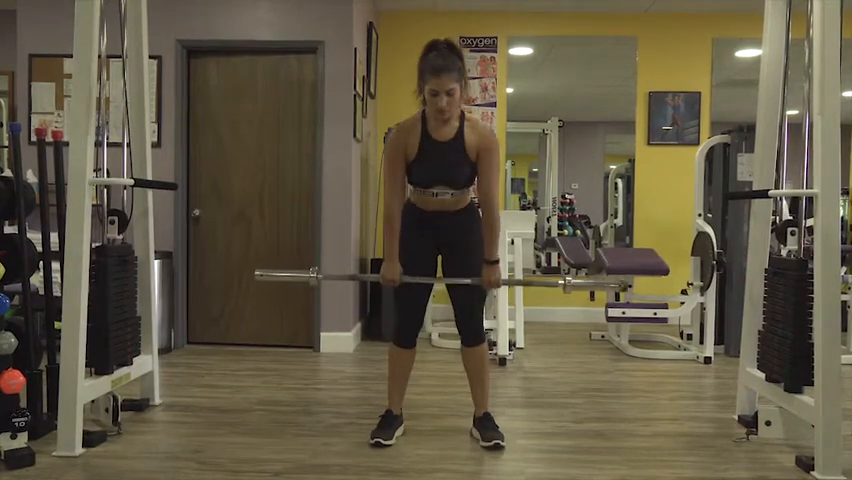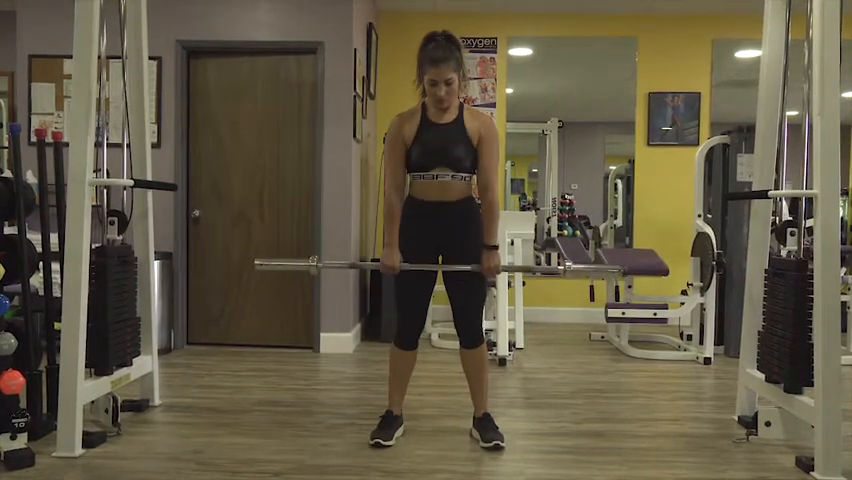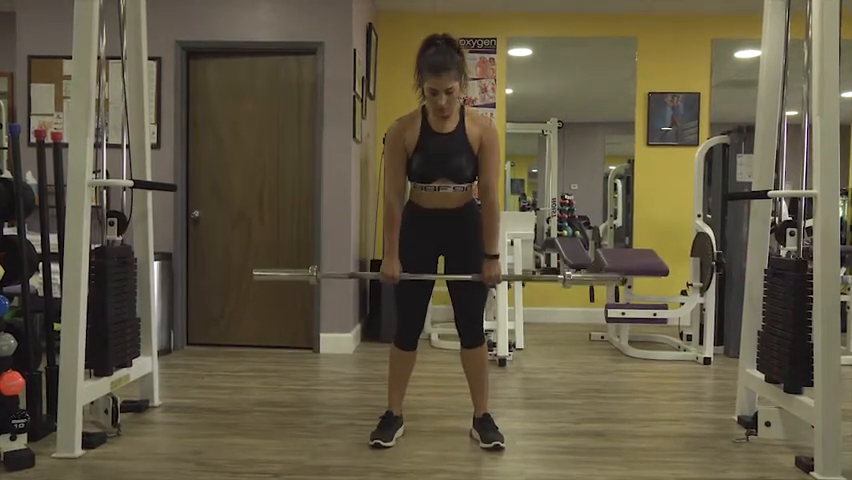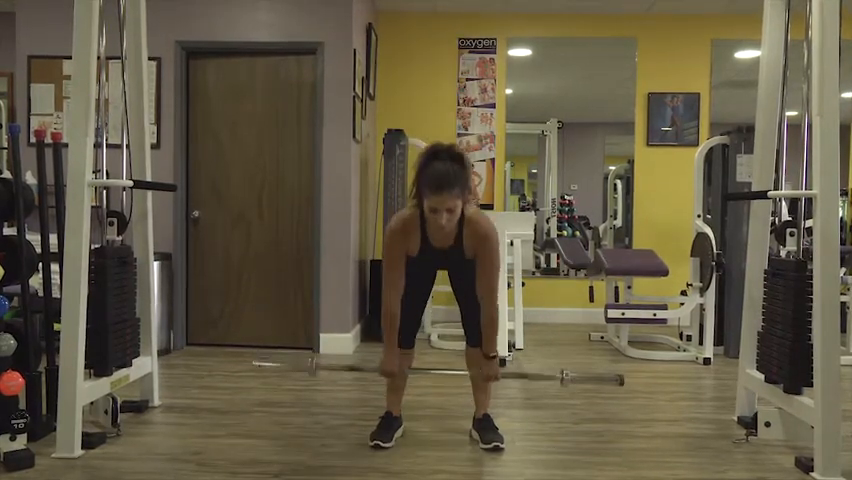
dt=0.5s
person 1, frame 1
left shoulder: (481, 136)
right shoulder: (403, 135)
left elbow: (489, 202)
right elbow: (392, 201)
left wrist: (491, 260)
right wrist: (390, 258)
left hip: (463, 229)
right hip: (416, 229)
left knee: (472, 326)
right knee: (406, 325)
left ankle: (482, 416)
right ankle: (393, 414)
person 1, frame 2
left shoulder: (480, 124)
right shoulder: (403, 124)
left elbow: (489, 189)
right elbow: (393, 189)
left wrist: (491, 246)
right wrist: (390, 245)
left hip: (463, 224)
right hip: (416, 224)
left knee: (470, 326)
right knee: (408, 325)
left ankle: (482, 416)
right ankle: (393, 414)
person 1, frame 3
left shoulder: (481, 129)
right shoulder: (403, 129)
left elbow: (490, 196)
right elbow: (392, 196)
left wrist: (491, 255)
right wrist: (390, 254)
left hip: (465, 227)
right hip: (417, 228)
left knee: (471, 328)
right knee: (407, 326)
left ankle: (482, 417)
right ankle: (393, 415)
person 1, frame 4
left shoulder: (482, 230)
right shoulder: (400, 228)
left elbow: (488, 303)
right elbow: (391, 299)
left wrist: (490, 355)
right wrist: (389, 351)
left hip: (464, 262)
right hip: (418, 262)
left knee: (476, 330)
right knee: (404, 330)
left ankle: (482, 418)
right ankle: (392, 415)
